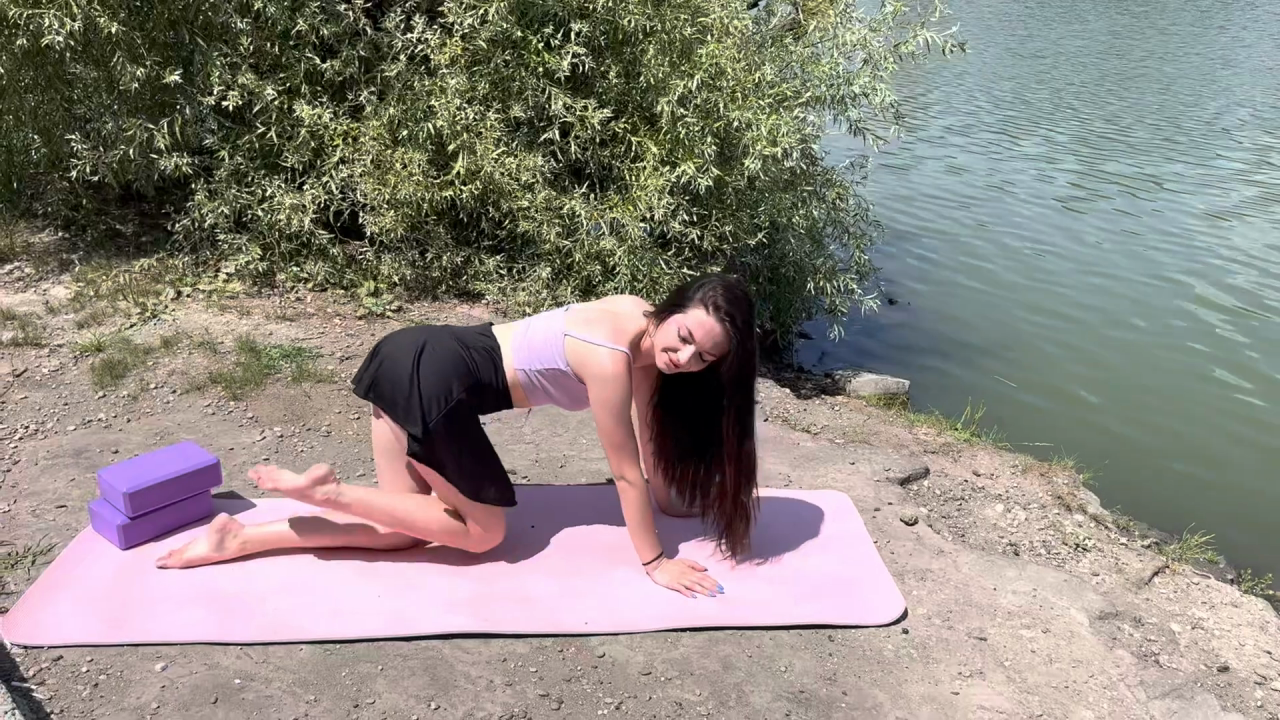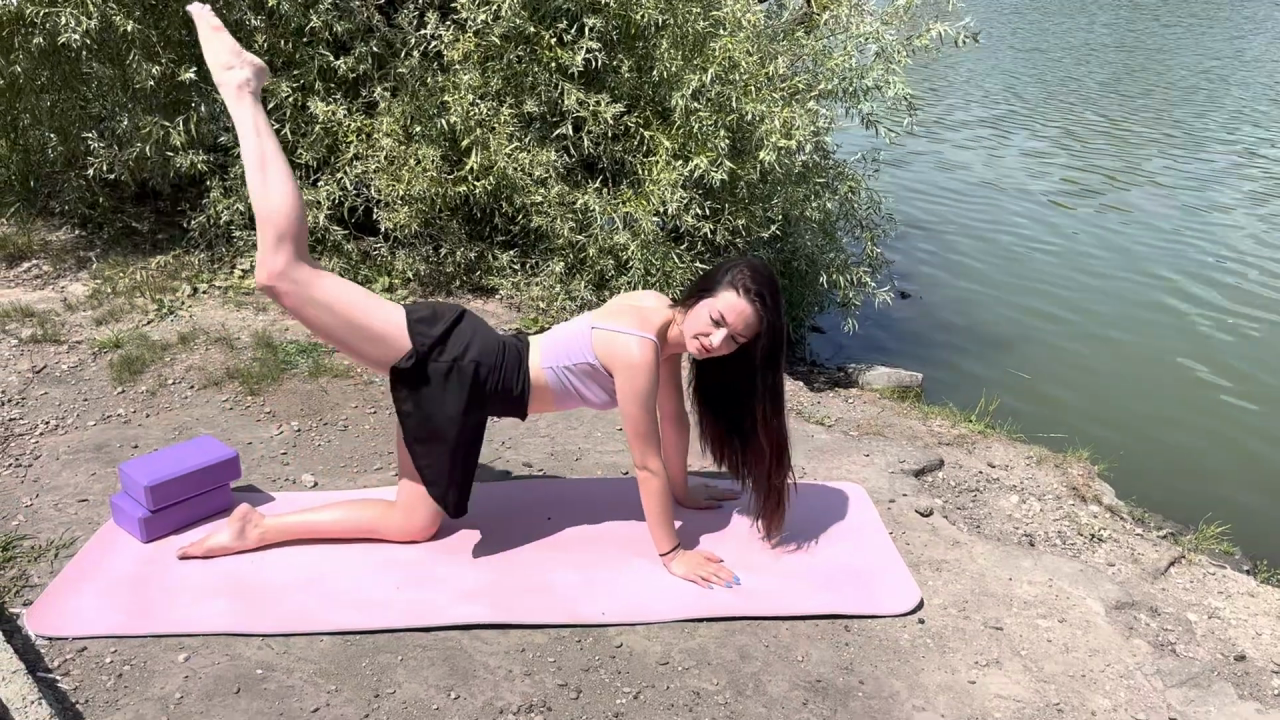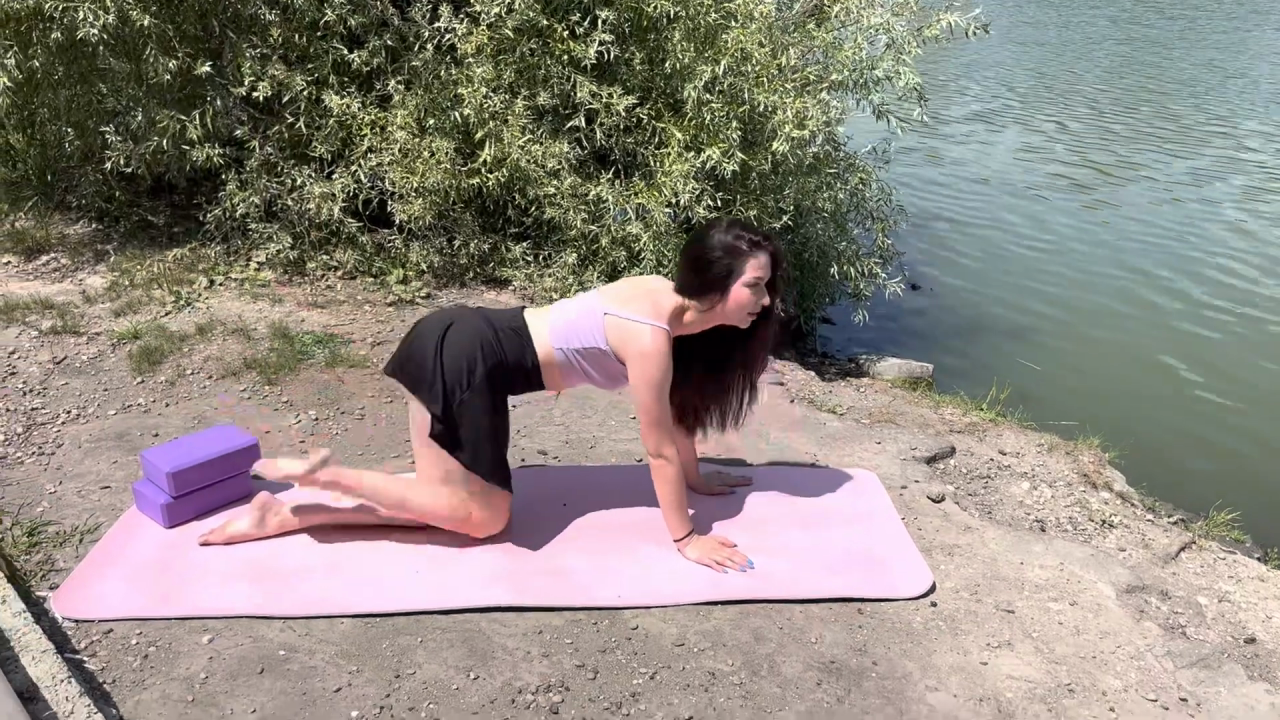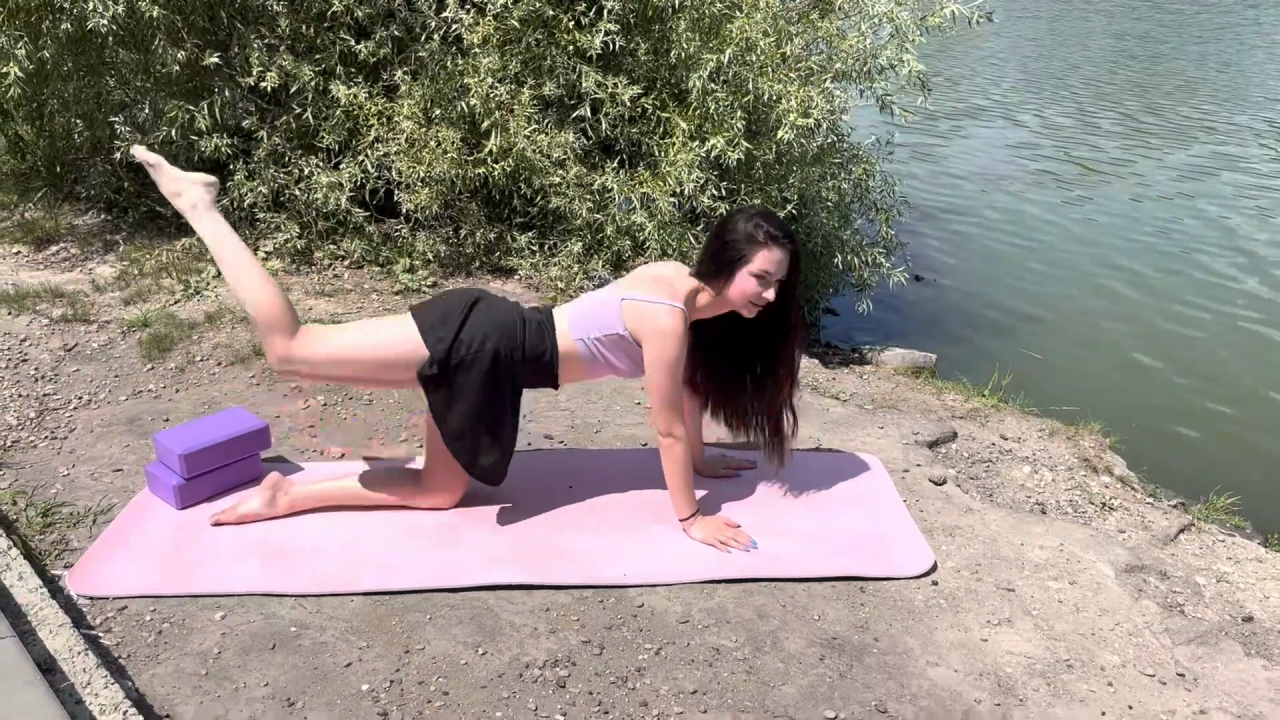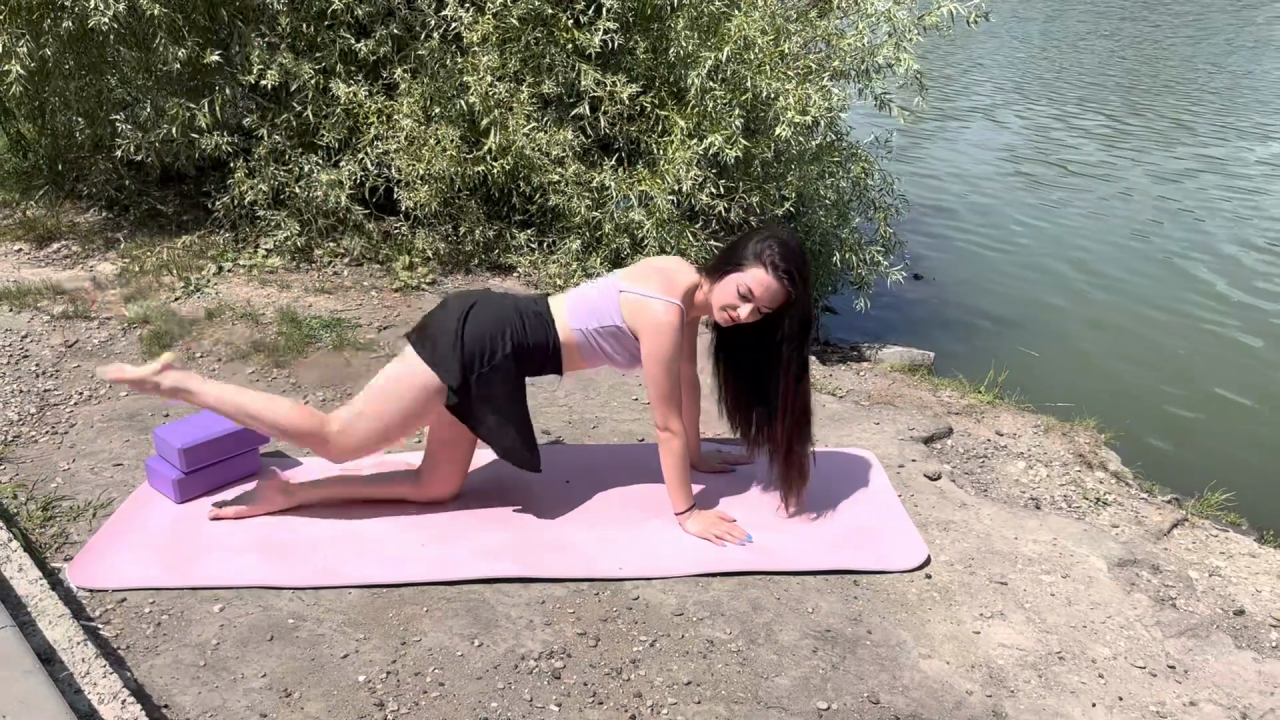
dt=0.7s
person 1, frame 1
left shoulder: (640, 317)
right shoulder: (611, 358)
left elbow: (648, 425)
right elbow: (626, 469)
left wrist: (663, 498)
right wrist: (654, 561)
left hip: (423, 358)
right hip: (434, 380)
left knee: (401, 529)
right knee: (484, 532)
left ankle: (238, 536)
right ankle: (324, 488)
person 1, frame 2
left shoulder: (674, 325)
right shoulder: (638, 351)
left elbow: (672, 436)
right elbow: (648, 461)
left wrist: (689, 491)
right wrist: (673, 553)
left hip: (455, 385)
right hip: (450, 359)
left knee: (415, 524)
right knee: (281, 270)
left ankle: (257, 527)
right ankle: (241, 91)
person 1, frame 3
left shoulder: (666, 296)
right shoulder: (650, 338)
left elbow: (677, 405)
right elbow: (659, 448)
left wrist: (695, 477)
right wrist: (685, 536)
left hip: (462, 339)
right hip: (466, 361)
left knee: (439, 501)
right knee: (483, 518)
left ankle: (276, 514)
right ankle: (326, 475)
person 1, frame 4
left shoulder: (679, 278)
right shoulder: (668, 316)
left elbow: (680, 398)
right elbow: (671, 430)
left wrist: (686, 486)
right wrist: (690, 516)
left hip: (499, 338)
right hip: (478, 343)
left knee: (439, 491)
right knee: (287, 348)
left ankle: (285, 494)
right ankle: (198, 200)
person 1, frame 5
left shoulder: (687, 282)
right shoulder: (666, 310)
left elbow: (684, 384)
right elbow: (668, 421)
left wrist: (695, 457)
right wrist: (684, 509)
left hip: (495, 334)
right hip: (482, 341)
left knee: (437, 483)
right knee: (333, 438)
left ankle: (281, 491)
right ankle: (178, 380)
